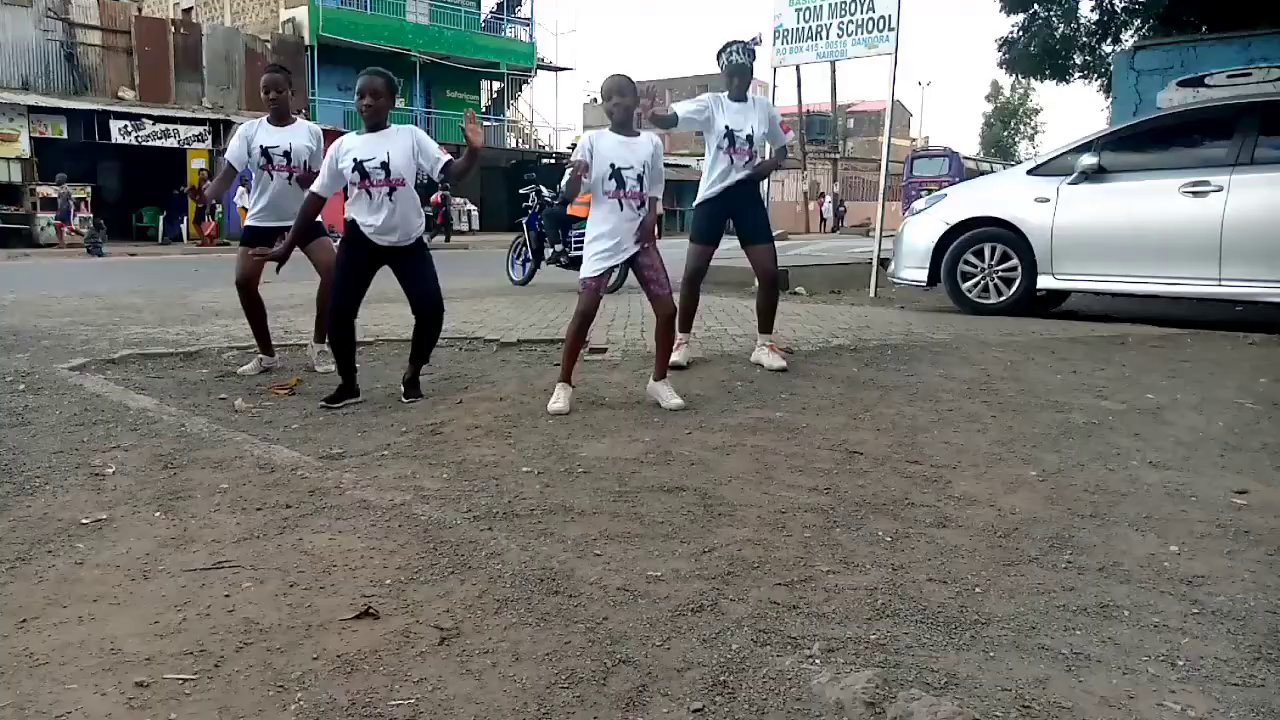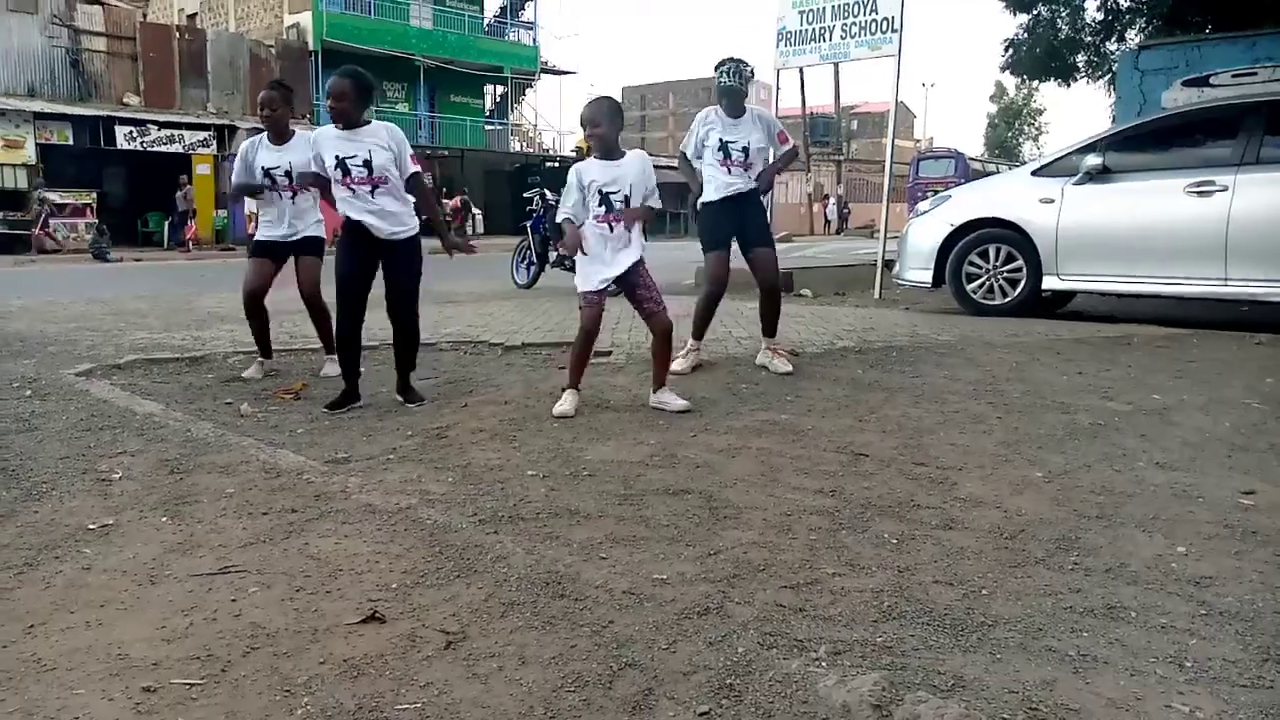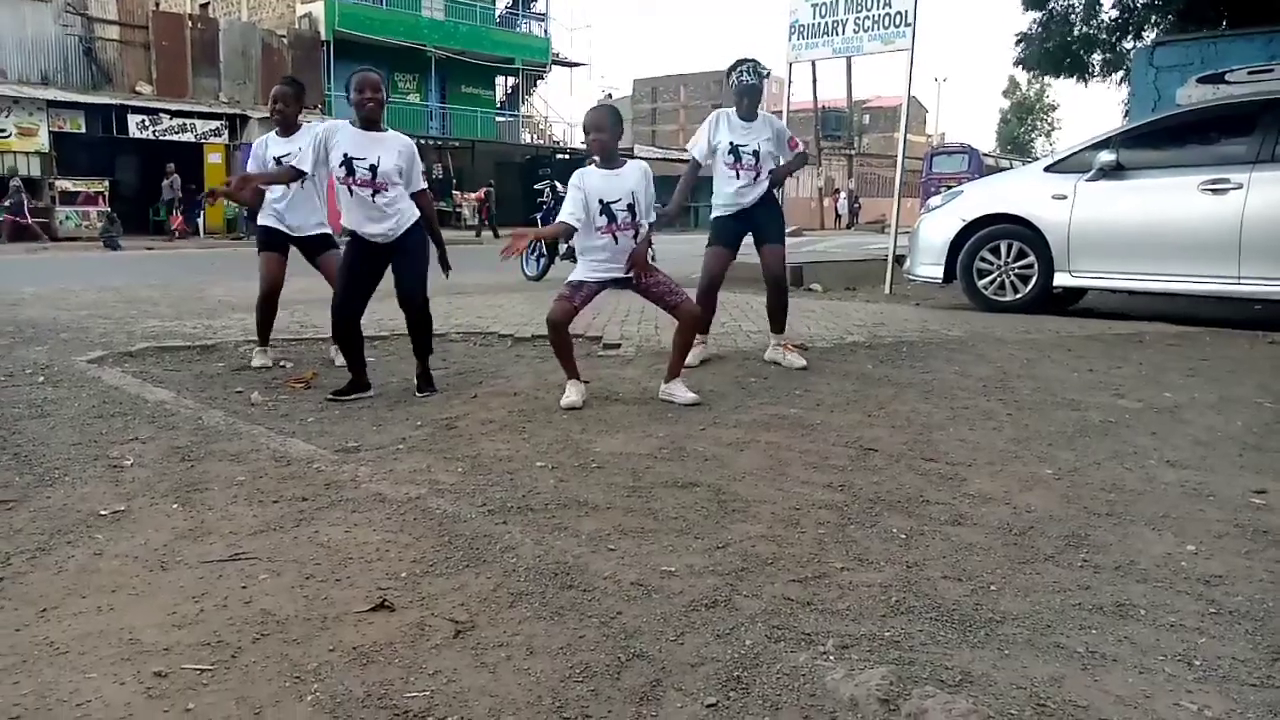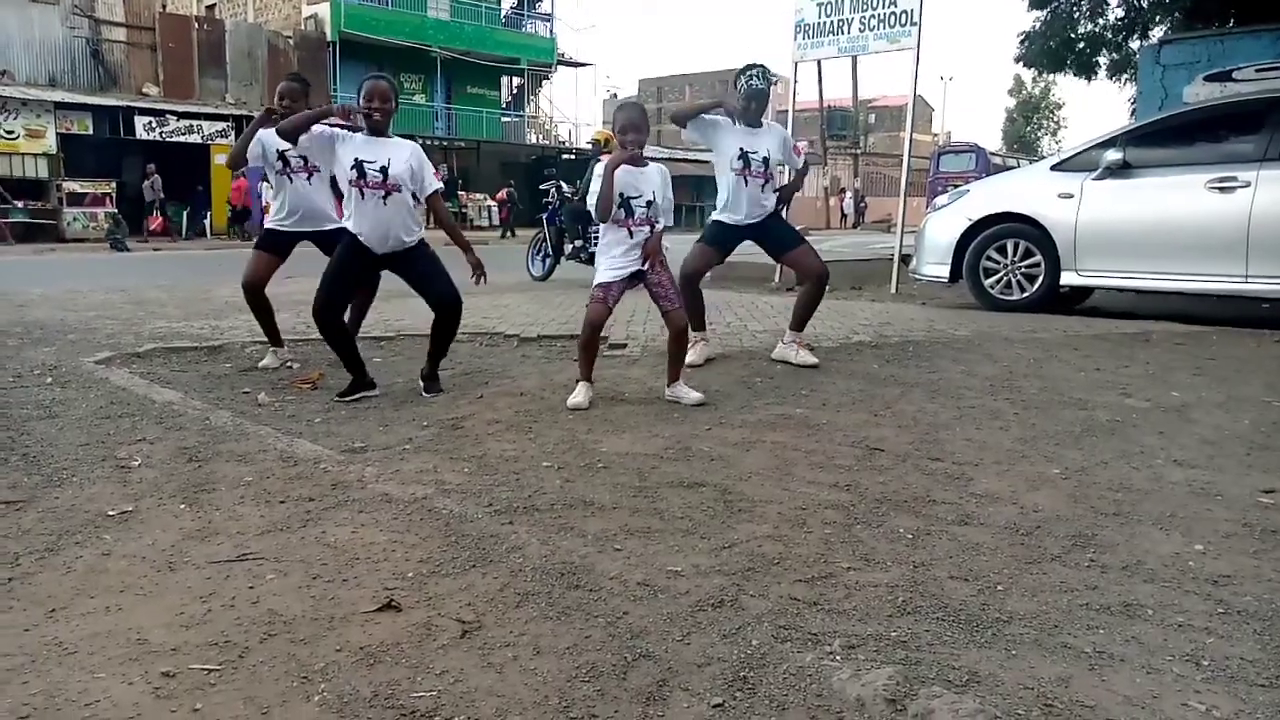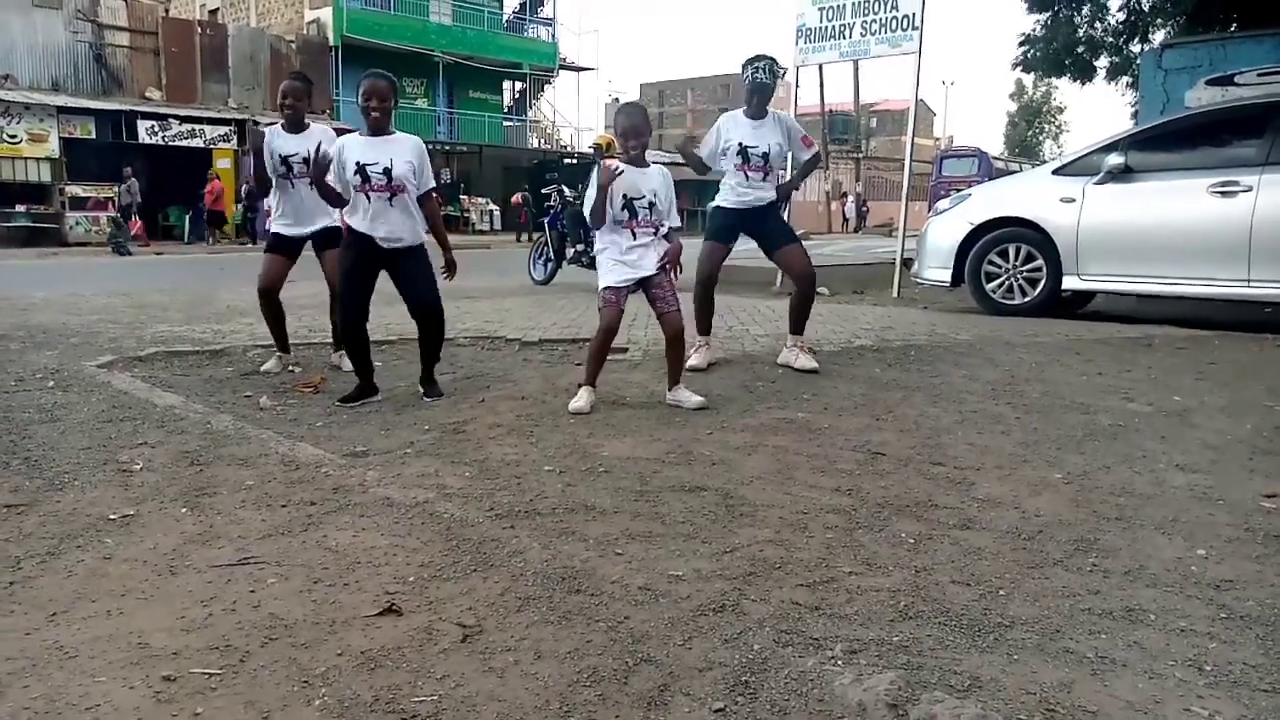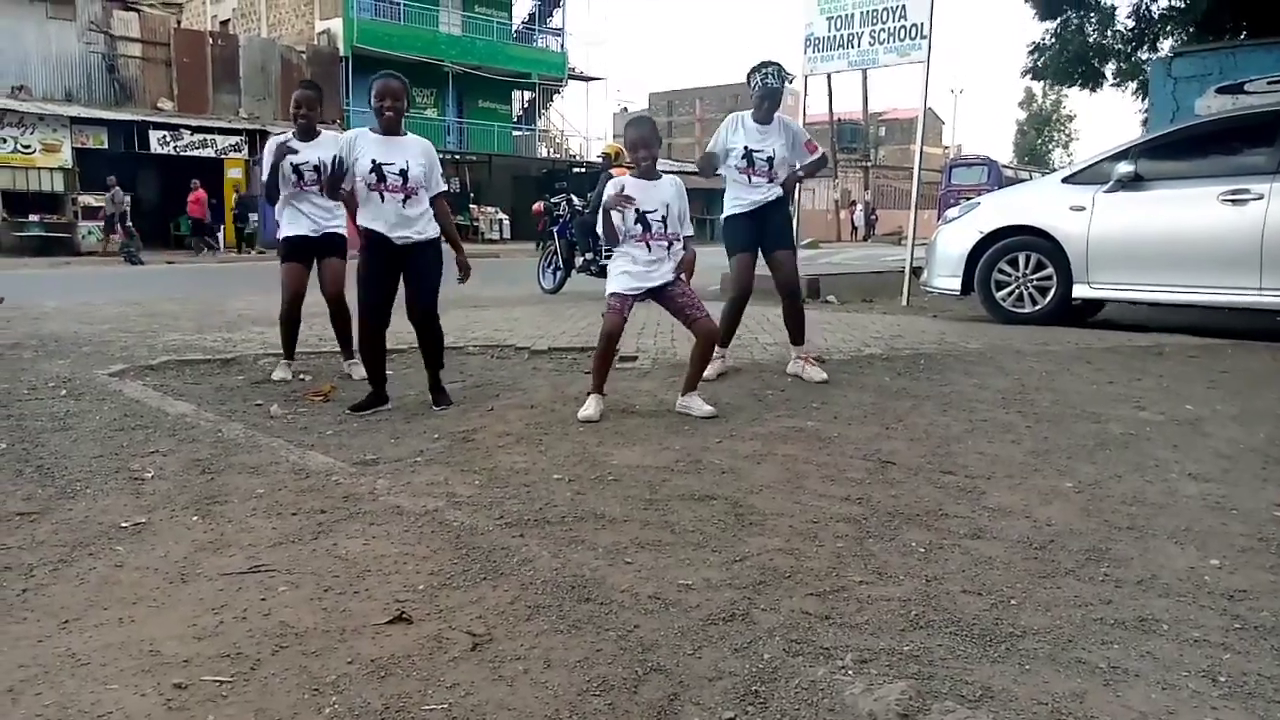
dt=0.5s
person 1, frame 1
left shoulder: (411, 136)
right shoulder: (342, 146)
left elbow: (451, 170)
right elbow: (316, 198)
left wrist: (473, 151)
right wrist: (286, 248)
left hip: (408, 242)
right hip: (361, 240)
left knee: (431, 310)
right knee: (340, 314)
left ankle: (411, 376)
right ankle: (348, 383)
person 1, frame 2
left shoulder: (389, 133)
right shoulder: (322, 138)
left elbow: (417, 183)
right elbow: (317, 177)
left wrist: (446, 234)
left hip: (402, 235)
right hip: (357, 236)
left knee: (404, 313)
right knee: (348, 314)
left ankle: (404, 383)
right ankle: (350, 389)
person 1, frame 3
left shoulder: (402, 144)
right shoulder: (329, 133)
left elbow: (421, 196)
right elbow: (295, 170)
left wrist: (440, 246)
right wrist: (256, 180)
left hip: (407, 233)
right hip: (363, 238)
left knee: (414, 301)
right knee: (343, 311)
left ankle: (423, 370)
right ankle: (359, 378)
person 1, frame 4
left shoulder: (410, 150)
right shoulder: (340, 140)
left elbow: (436, 204)
right elbow: (283, 130)
left wrist: (468, 250)
right wrist: (328, 111)
left hip: (409, 245)
right hip: (359, 243)
left knee: (449, 303)
right knee: (324, 310)
left ankle: (430, 371)
right ankle: (361, 378)
person 1, frame 5
left shoulder: (412, 145)
right shoulder: (343, 146)
left elbow: (427, 200)
right elbow: (338, 200)
left wrist: (446, 248)
right wrist: (317, 175)
left hip: (407, 245)
right hip: (361, 243)
left knee: (430, 311)
right knee: (350, 317)
left ankle: (427, 376)
right ankle: (366, 383)
person 1, frame 6
left shoulder: (423, 147)
right shoulder: (353, 140)
left elbow: (438, 201)
right elbow: (339, 191)
left wrist: (459, 250)
right wrist: (339, 194)
left hip: (423, 243)
right hip: (377, 244)
left knee: (424, 314)
right knee: (371, 320)
left ankle: (436, 384)
right ankle: (378, 391)
person 2, frame 1
left shoulder: (763, 108)
right shoulder: (709, 104)
left elbow: (785, 146)
right elbow: (669, 120)
left wrist: (772, 163)
right wrist: (650, 113)
left hip: (747, 196)
right hip: (712, 195)
left knee: (768, 272)
right knee: (694, 271)
left ankle: (764, 343)
right ankle: (682, 339)
person 2, frame 2
left shoulder: (763, 118)
right shoulder: (706, 117)
left elbow: (791, 150)
right elbow: (684, 158)
left wrist: (773, 168)
right wrist: (696, 185)
left hip: (749, 202)
right hip: (714, 205)
left knee: (770, 281)
right knee: (716, 282)
left ankle: (769, 347)
right ankle: (693, 346)
person 2, frame 3
left shoulder: (772, 124)
right shoulder: (717, 120)
left elbow: (800, 154)
right elbow: (694, 164)
left wrist: (785, 169)
right wrist: (676, 201)
left hip: (763, 204)
right hip: (726, 209)
left knee: (776, 276)
right knee: (710, 278)
left ankle: (778, 343)
right ankle: (700, 341)
person 2, frame 4
left shoulder: (777, 133)
right shoulder: (719, 126)
left elbow: (802, 165)
right elbow: (676, 117)
left wrist: (793, 185)
right wrist: (718, 103)
left hip: (768, 218)
right hip: (728, 219)
left knee: (818, 273)
right knee: (688, 273)
left ankle: (790, 342)
right ankle: (700, 341)
person 2, frame 5
left shoulder: (784, 123)
right shoulder: (727, 122)
left elbow: (814, 156)
right elbow: (703, 165)
left wrist: (793, 183)
right wrist: (686, 154)
left hip: (766, 210)
right hip: (727, 208)
left knee: (805, 275)
right knee: (705, 274)
left ankle: (793, 346)
right ankle: (703, 344)
person 2, frame 6
left shoulder: (788, 128)
right shoulder: (733, 123)
left elbow: (820, 158)
right elbow: (710, 168)
left wrist: (798, 174)
right wrist: (703, 164)
left hip: (774, 209)
right hip: (738, 212)
left knee: (789, 285)
right knee: (741, 289)
left ankle: (799, 357)
right ankle: (718, 355)
person 3, frame 1
left shoulder: (652, 143)
right shoulder: (593, 141)
right elbow: (570, 195)
left wrist: (651, 216)
right wrist: (576, 172)
left hip: (639, 241)
right hip: (602, 241)
left knee: (667, 309)
right knee: (585, 312)
left ankle: (659, 382)
right ankle: (564, 385)
person 3, frame 2
left shoulder: (640, 160)
right shoulder: (580, 170)
left elbow: (652, 207)
right elbow: (567, 217)
left wrist: (640, 211)
right wrist: (570, 233)
left hip: (630, 258)
right hip: (593, 261)
left knee: (663, 326)
right knee: (589, 325)
left ankle: (659, 390)
right ankle: (571, 390)
person 3, frame 3
left shoulder: (641, 170)
right shoulder: (581, 178)
left elbow: (648, 219)
right elbow: (570, 225)
left wrist: (642, 246)
right wrist: (535, 234)
left hip: (633, 262)
right hip: (592, 264)
left knee: (691, 313)
right knee: (556, 317)
left ankle: (671, 381)
right ankle: (574, 382)
person 3, frame 4
left shoulder: (660, 172)
right shoulder: (605, 168)
left elbow: (665, 220)
right elbow: (602, 215)
left wrist: (656, 238)
right wrist: (610, 168)
left hip: (649, 257)
right hip: (614, 260)
left knee: (679, 322)
right knee: (593, 320)
left ankle: (674, 384)
right ankle: (584, 383)
person 3, frame 5
left shoulder: (662, 174)
right shoulder: (606, 170)
left elbow: (670, 224)
right elbow: (596, 223)
left wrist: (674, 243)
right wrist: (602, 188)
left hip: (654, 261)
right hip: (616, 262)
left knee: (674, 327)
right knee: (609, 325)
left ankle: (675, 388)
right ankle: (587, 387)
person 3, frame 6
left shoulder: (674, 184)
right shoulder: (617, 186)
left elbow: (685, 232)
right elbow: (611, 241)
left wrist: (689, 251)
right wrist: (606, 209)
left hip: (668, 273)
right hip: (628, 272)
left knee: (710, 332)
right knee: (610, 330)
left ankle: (688, 395)
right ankle: (595, 395)
person 4, frame 1
left shoulder: (311, 131)
right shoulder: (249, 130)
right elbow: (228, 173)
right wrist: (207, 194)
right hip: (261, 218)
left knee: (333, 269)
right knee: (244, 280)
left ankle: (319, 344)
right ankle: (266, 353)
person 4, frame 2
left shoulder: (312, 143)
right shoulder: (250, 148)
left elbow: (329, 185)
right elbow: (236, 190)
right wrist: (252, 188)
left hip: (309, 229)
right hip: (271, 233)
left knee: (310, 292)
right knee: (252, 292)
left ankle: (331, 354)
right ankle: (264, 358)
person 4, frame 3
left shoulder: (319, 134)
right shoulder: (262, 144)
right elbow: (255, 197)
right wrist: (226, 193)
left hip: (315, 225)
right hip: (273, 223)
right knee: (270, 286)
left ankle: (338, 344)
right ankle: (262, 347)
person 4, frame 4
right shoulder: (266, 137)
right elbow: (233, 164)
right wrist: (256, 125)
left hip: (326, 221)
right hip: (282, 222)
left knee: (369, 277)
right knee: (251, 283)
right ankle: (277, 347)
person 4, frame 5
left shoulder: (325, 134)
right shoulder: (268, 136)
right elbow: (262, 190)
right wrist: (255, 151)
left hip: (325, 221)
right hip: (285, 225)
left knee: (340, 285)
right knee: (266, 288)
left ankle: (340, 349)
right ankle: (282, 352)
person 4, frame 6
left shoulder: (337, 142)
right shoulder: (276, 144)
right elbow: (271, 198)
right wrist: (276, 162)
left hip: (331, 226)
right hip: (296, 229)
left knee: (334, 293)
right knee: (292, 296)
left ankle: (350, 358)
right ankle: (286, 360)
